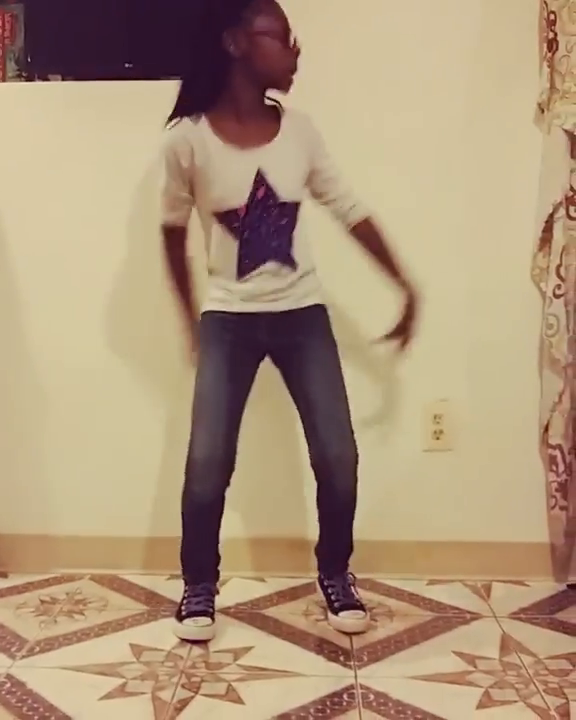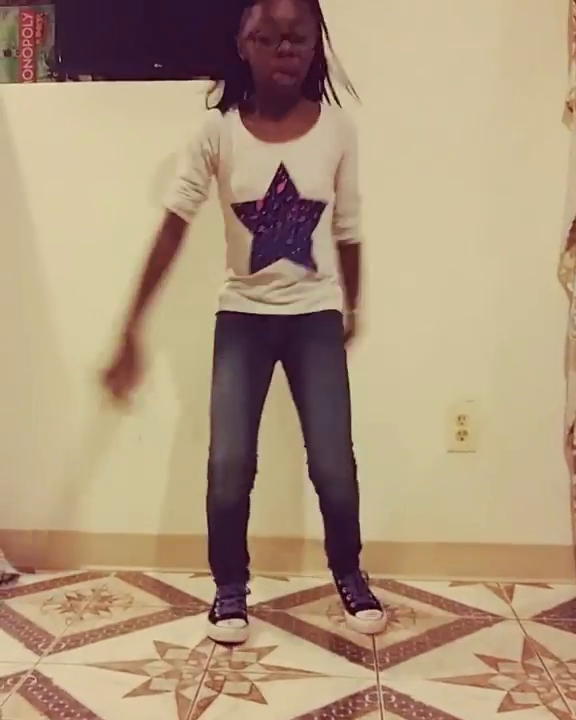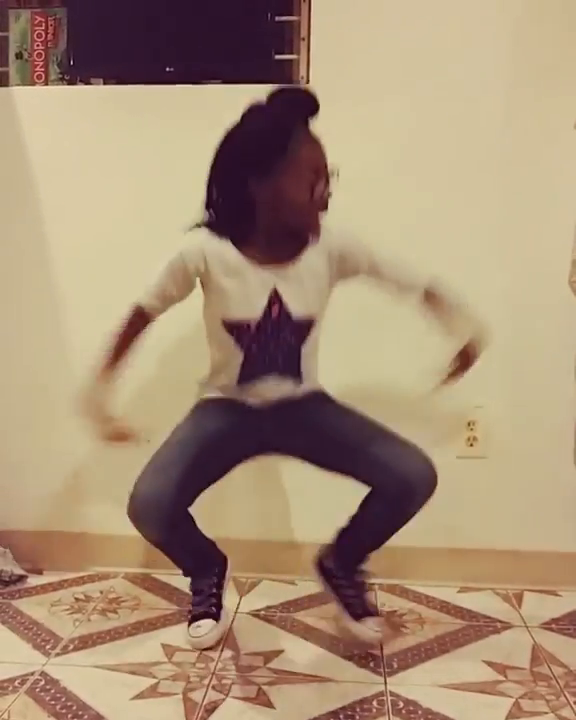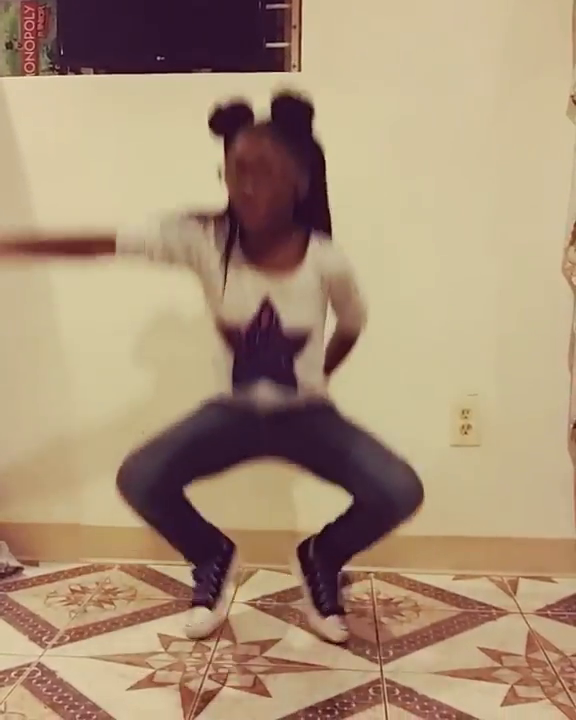
dt=0.7s
person 1, frame 1
left shoulder: (300, 132)
right shoulder: (187, 139)
left elbow: (353, 213)
right elbow: (173, 233)
left wrist: (407, 287)
right wrist: (191, 322)
left hip: (301, 313)
right hip: (226, 317)
left knee: (338, 456)
right knee: (209, 460)
left ankle: (336, 571)
right ankle: (199, 582)
person 1, frame 2
left shoulder: (337, 128)
right shoulder: (217, 133)
left elbow: (347, 233)
right elbow: (173, 229)
left wrist: (352, 312)
right wrist: (130, 335)
left hip: (315, 319)
right hip: (244, 319)
left knee: (334, 467)
right knee: (229, 466)
left ankle: (349, 573)
right ankle: (230, 586)
person 1, frame 3
left shoulder: (332, 248)
right shoulder: (205, 252)
left elbow: (413, 286)
right elbow: (144, 312)
left wrist: (463, 331)
right wrist: (99, 384)
left hip: (302, 408)
right hip: (226, 411)
left knee: (414, 480)
right knee: (151, 507)
left ankle: (343, 564)
right ankle: (207, 573)
person 1, frame 4
left shoulder: (329, 261)
right shoulder: (202, 241)
left elbow: (350, 327)
right elbow: (102, 243)
left wrist: (312, 381)
left hip: (307, 415)
right hip: (233, 412)
left knee: (400, 494)
right knee: (139, 480)
left ankle: (321, 557)
right ankle: (212, 556)
